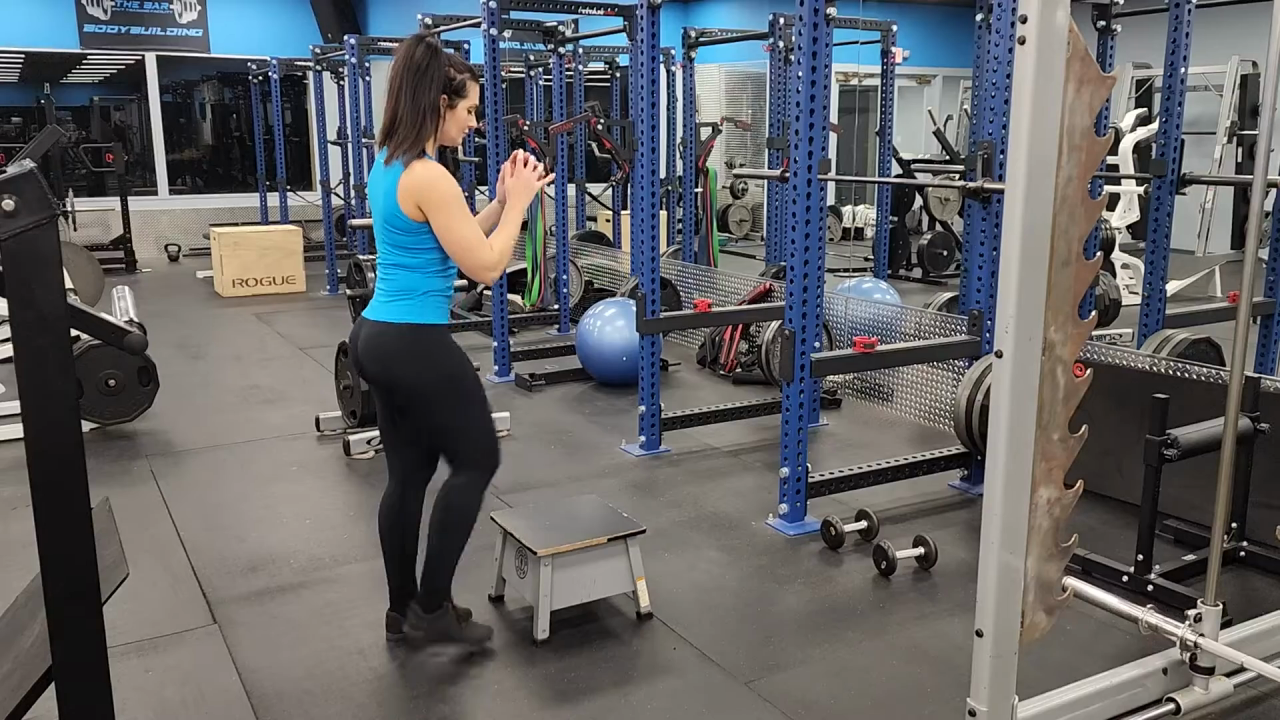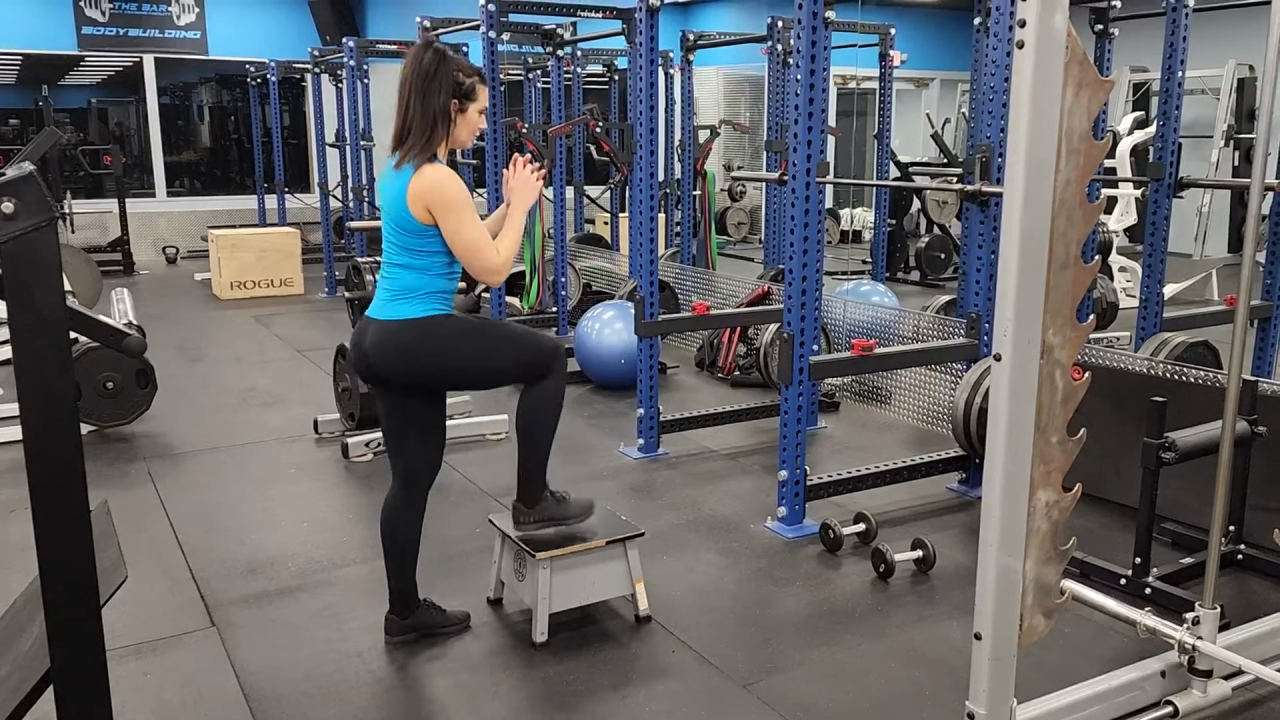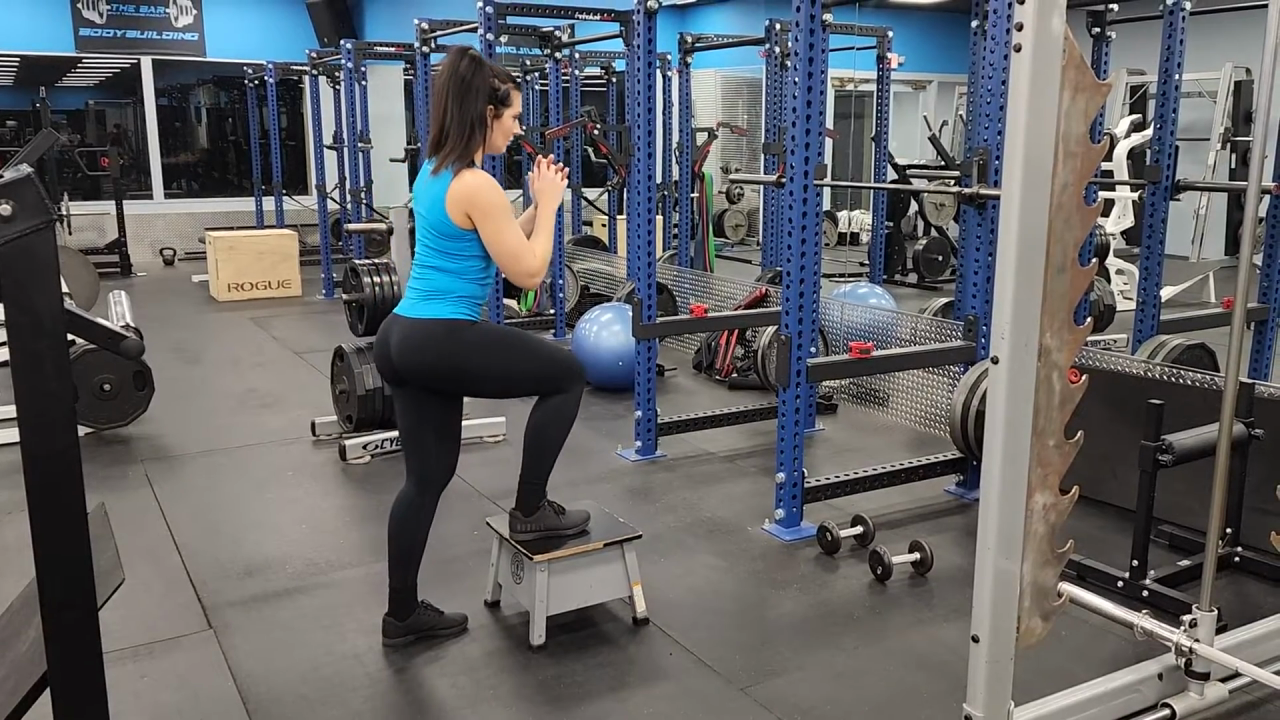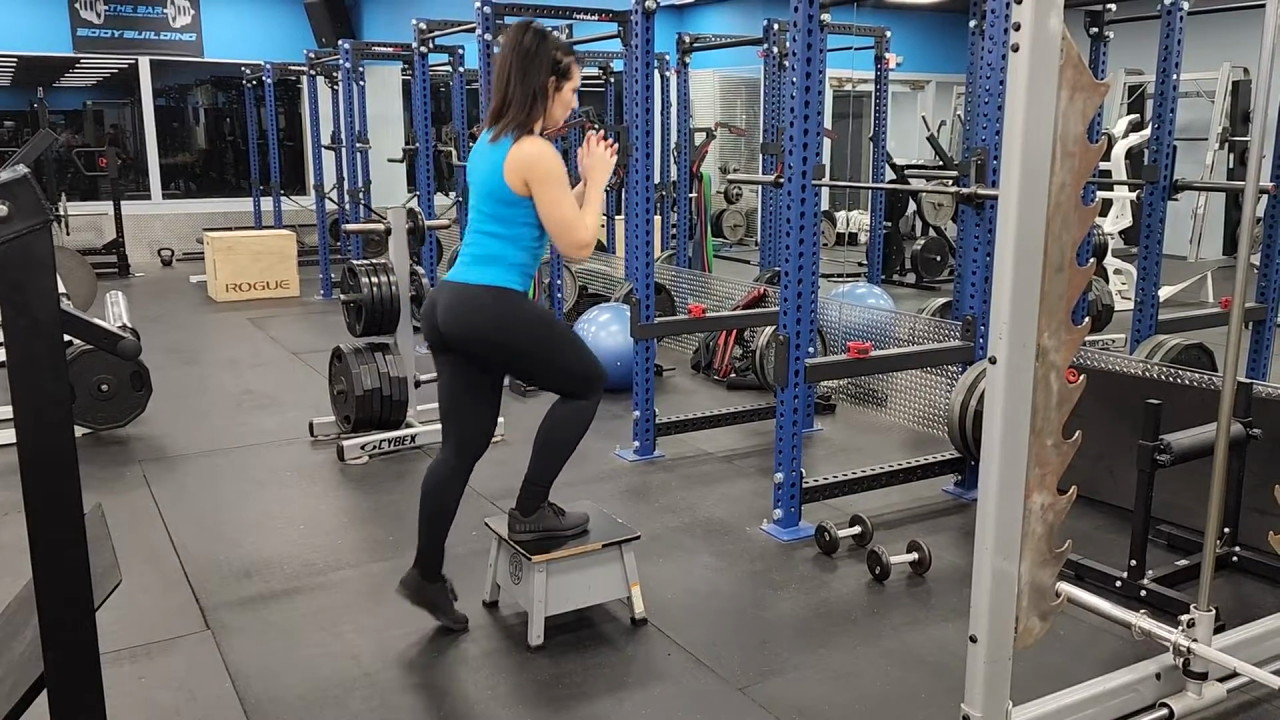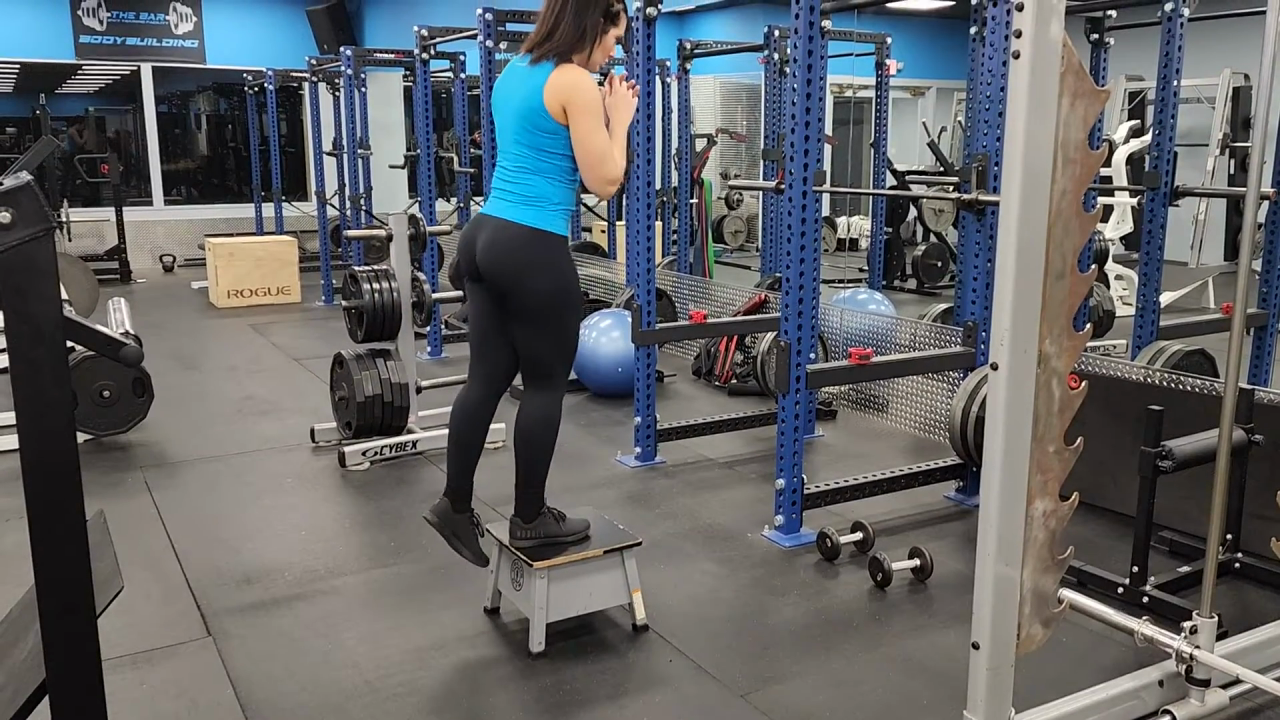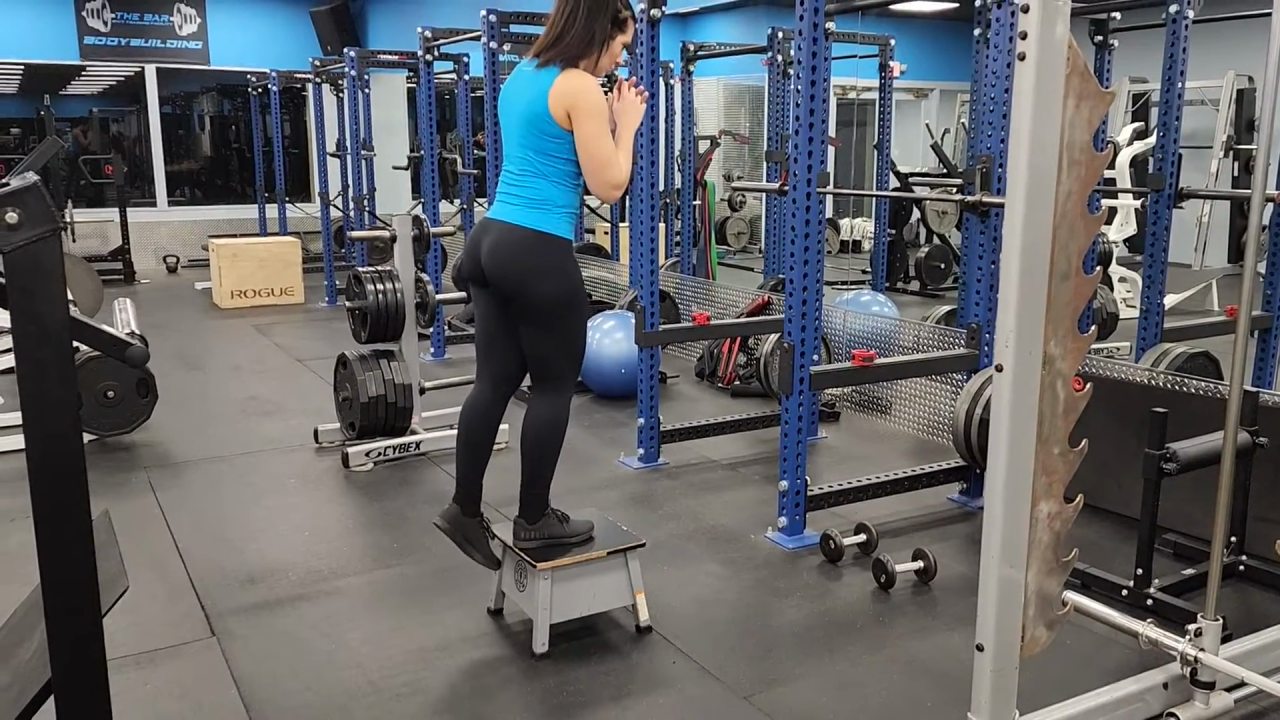
dt=0.5s
person 1, frame 1
left shoulder: (388, 165)
right shoulder: (428, 177)
right elbow: (485, 266)
left wrist: (499, 202)
right wrist: (519, 204)
left hip: (378, 336)
right hip: (415, 344)
left knee: (407, 477)
right knee: (476, 464)
left ankle: (405, 609)
right ankle: (433, 610)
person 1, frame 2
left shoulder: (400, 168)
right shoulder: (438, 180)
right elbow: (492, 270)
left wrist: (511, 205)
right wrist: (519, 206)
left hip: (379, 340)
right hip: (416, 340)
left knee: (412, 477)
right knee: (549, 358)
left ankle: (405, 612)
right ankle: (532, 499)
person 1, frame 3
left shoulder: (433, 172)
right shoulder: (476, 186)
right elbow: (528, 272)
left wrist: (534, 205)
right wrist: (548, 206)
left hip: (403, 339)
right hip: (443, 342)
left knee: (426, 478)
right knee: (567, 375)
left ankle: (402, 613)
right ankle: (530, 509)
person 1, frame 4
left shoulder: (489, 141)
right shoulder: (536, 153)
right elbow: (577, 245)
left wrist: (583, 181)
right wrist: (598, 181)
left hip: (448, 305)
right hip: (492, 309)
left knee: (463, 444)
right knee: (587, 382)
left ankle: (426, 575)
right ankle: (531, 513)
person 1, frame 5
left shoulder: (514, 72)
right shoulder: (574, 82)
right elbow: (604, 181)
left wrist: (601, 118)
right wrist: (619, 121)
left hip: (483, 238)
right hip: (532, 249)
left knee: (487, 377)
right knee: (546, 383)
left ankle: (454, 505)
right ankle: (530, 519)
person 1, frame 6
left shoulder: (521, 76)
right shoulder: (578, 87)
right elbow: (608, 186)
left wrist: (607, 120)
right wrist: (626, 125)
left hip: (488, 241)
right hip: (536, 252)
left knee: (494, 381)
right knee: (554, 385)
left ankle: (465, 510)
right ankle: (534, 519)
